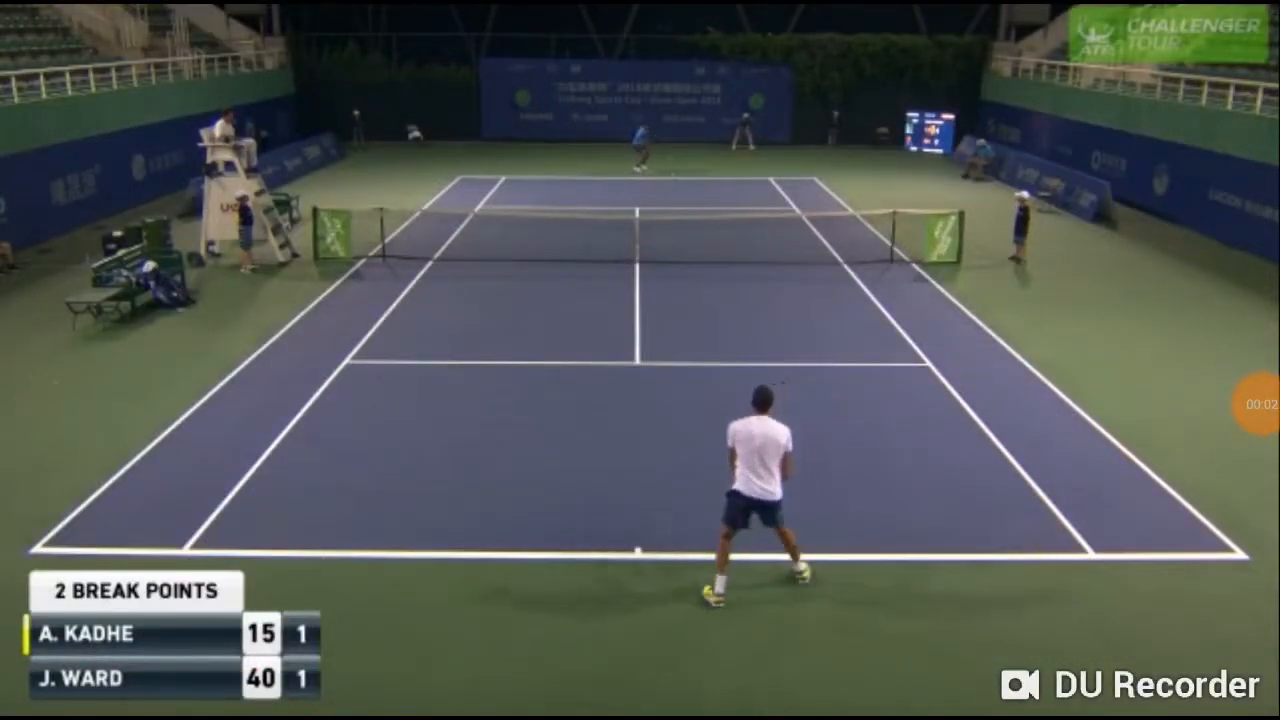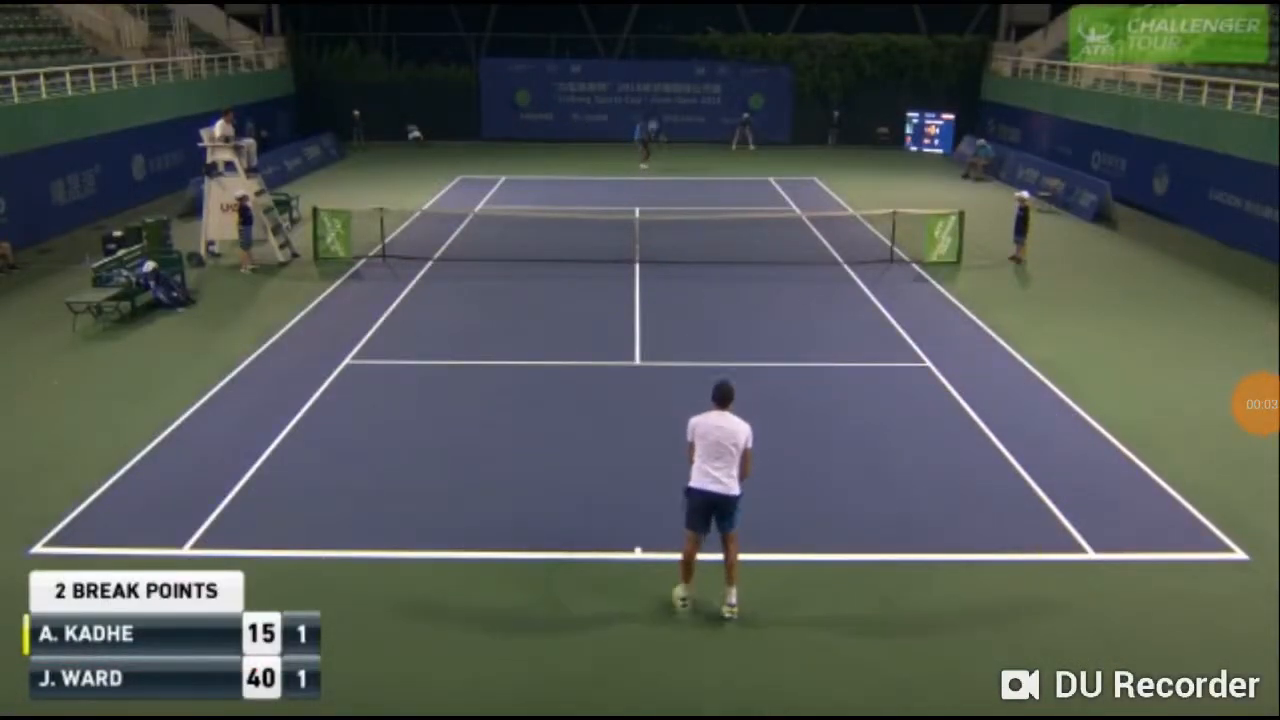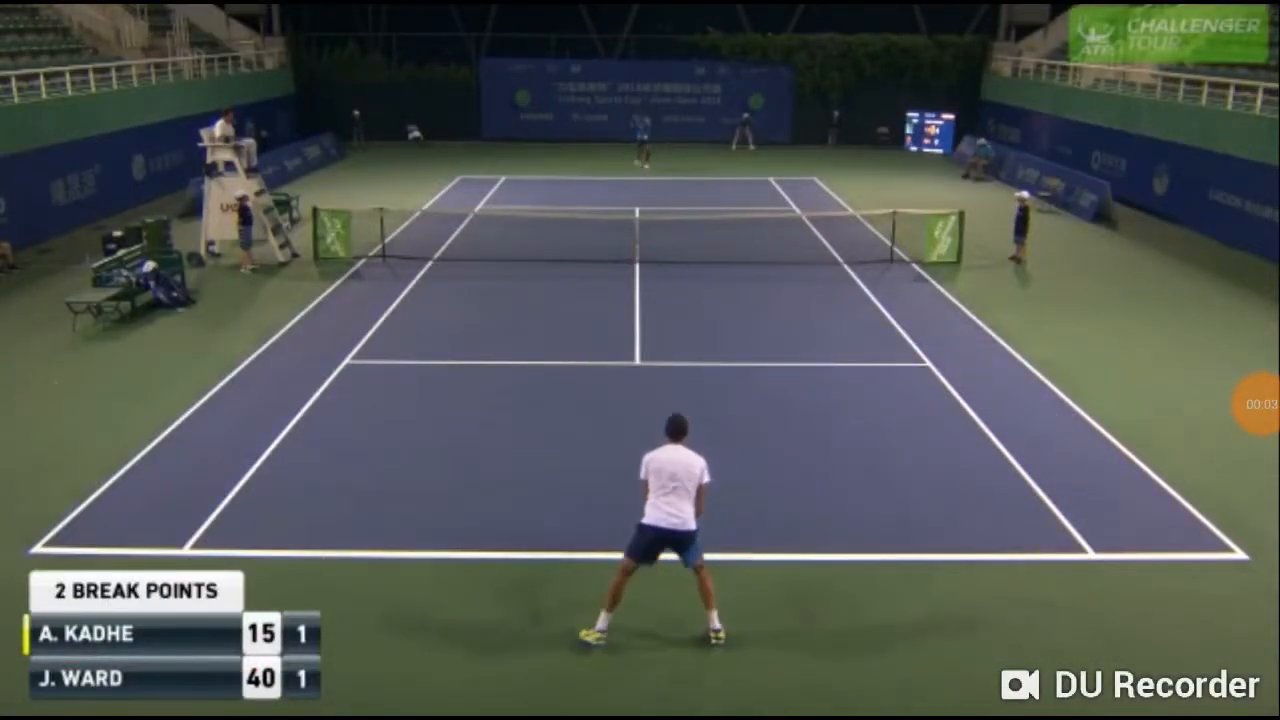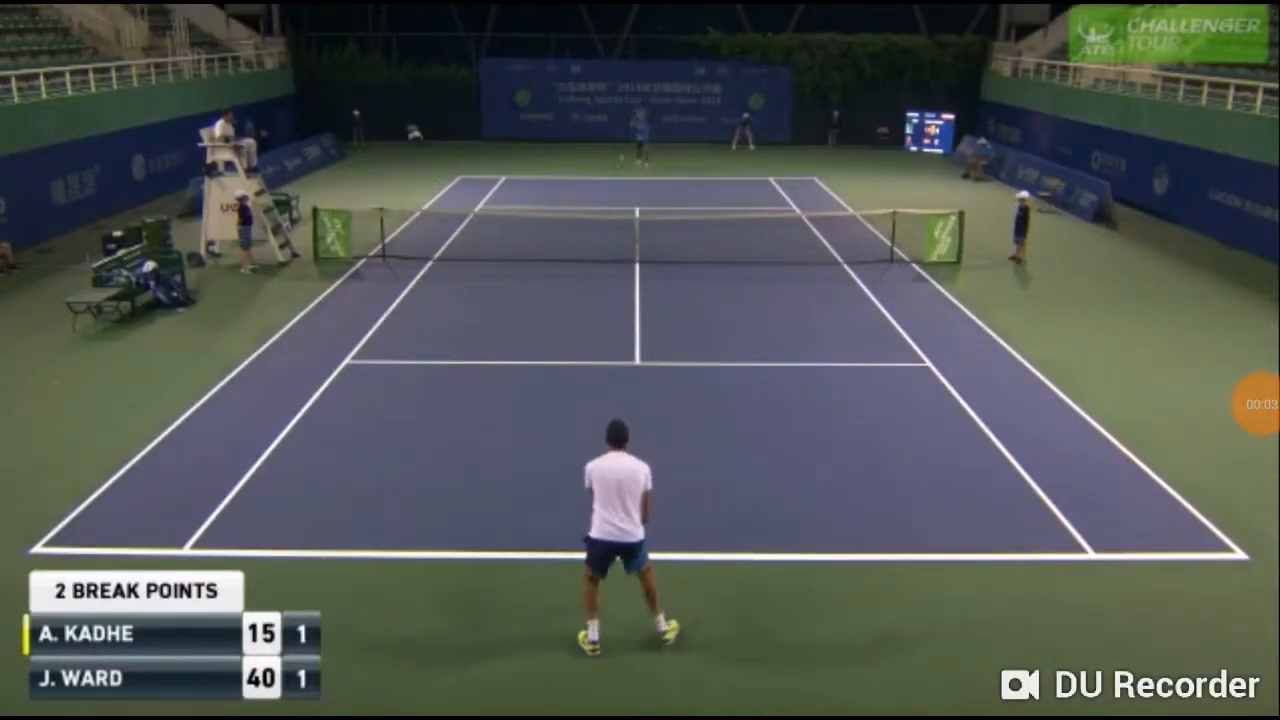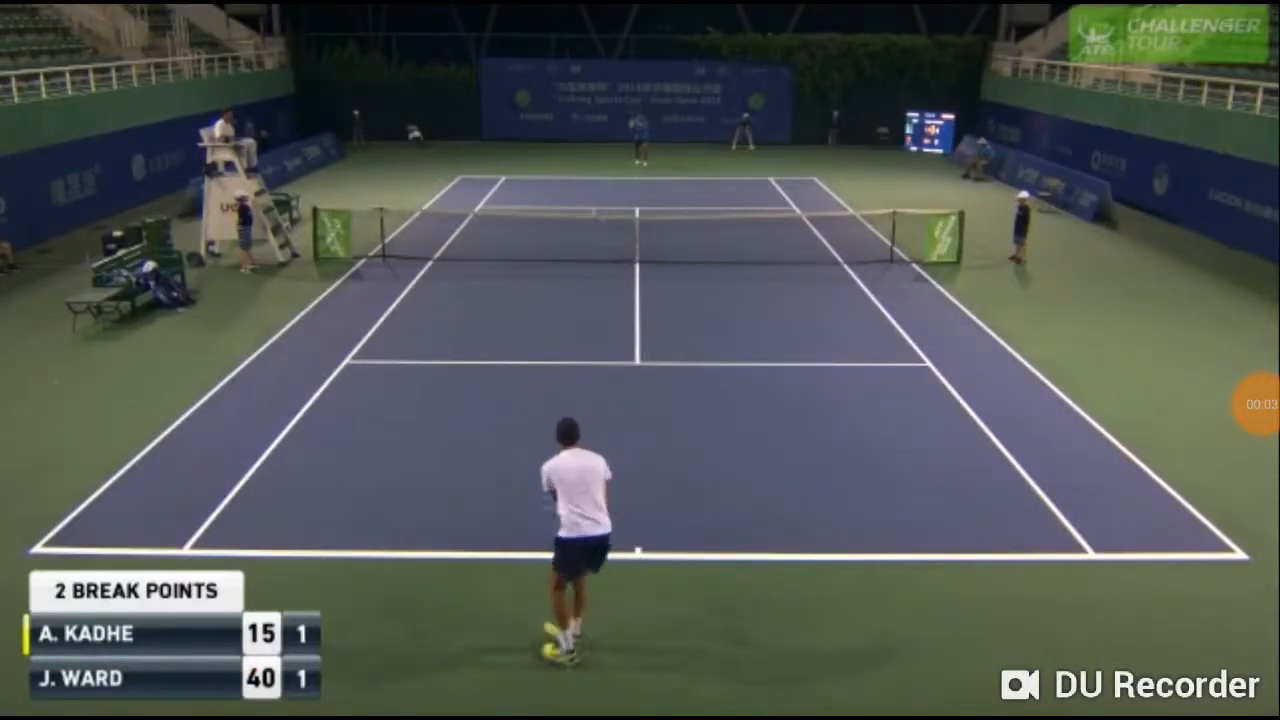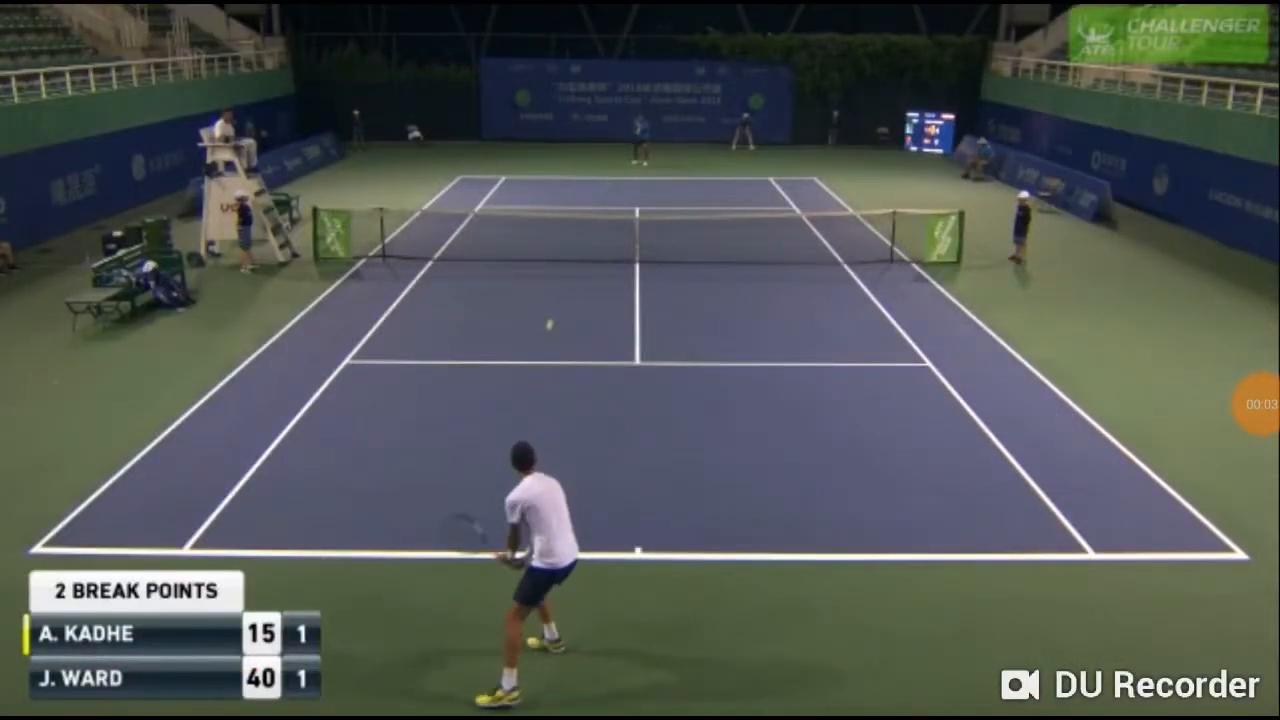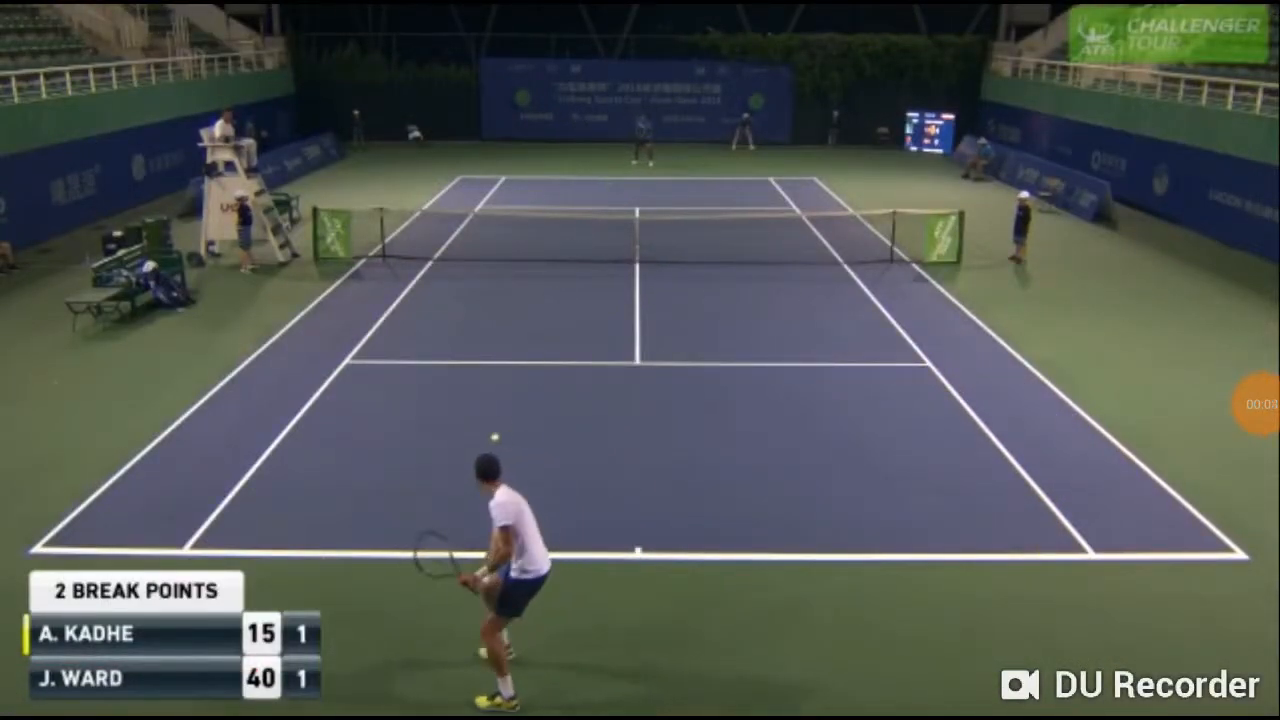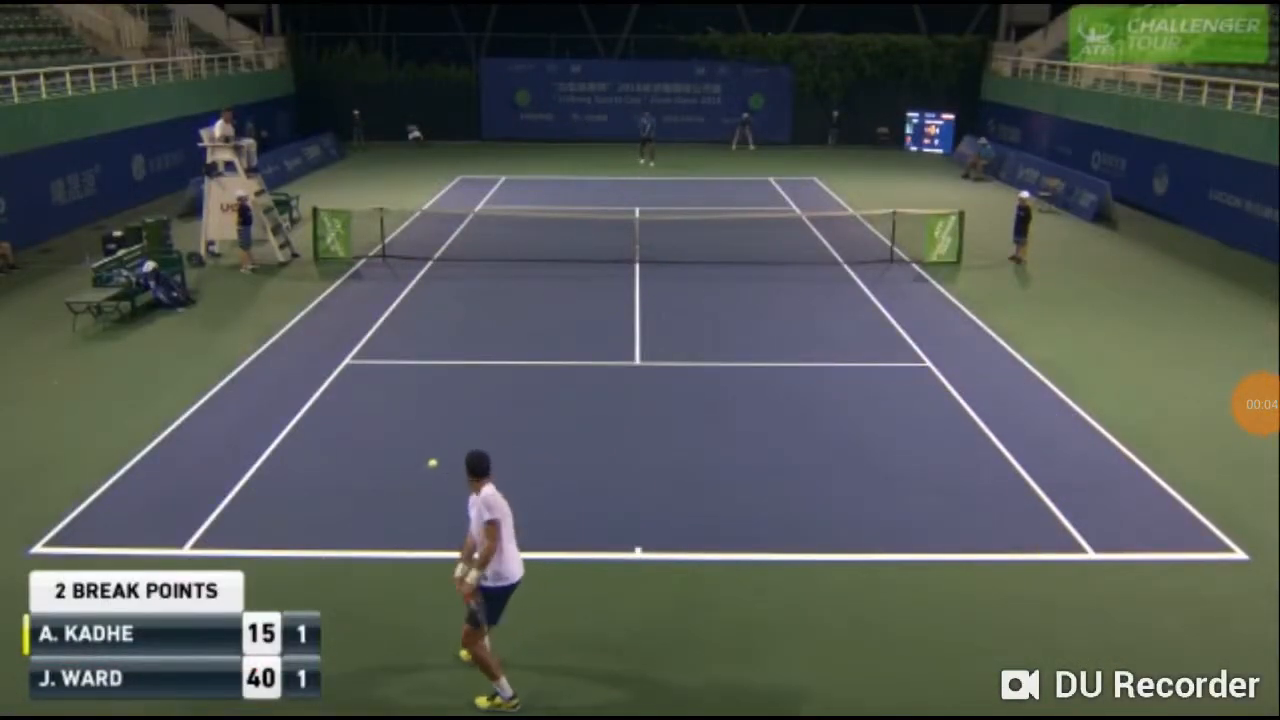
dt=0.2s
person 1, frame 1
left shoulder: (736, 427)
right shoulder: (783, 431)
left elbow: (733, 463)
right elbow: (786, 472)
left hip: (743, 491)
right hip: (772, 494)
left knee: (726, 537)
right knee: (781, 528)
left ankle: (718, 591)
right ankle: (800, 568)
person 1, frame 2
left shoulder: (696, 422)
right shoulder: (743, 427)
left elbow: (692, 457)
right elbow: (745, 471)
left hip: (699, 489)
right hip: (729, 492)
left knee: (692, 543)
right knee: (729, 543)
left ankle: (683, 594)
right ankle: (731, 602)
person 1, frame 3
left shoulder: (650, 459)
right shoulder: (699, 462)
left elbow: (648, 495)
right elbow: (700, 507)
left hip: (653, 525)
right hip: (685, 527)
left knee: (624, 572)
right knee: (701, 571)
left ankle: (600, 629)
right ankle: (715, 627)
person 1, frame 4
left shoulder: (593, 467)
right shoulder: (642, 468)
right elbow: (646, 513)
left hip: (601, 536)
right hip: (632, 537)
left knee: (590, 580)
right knee: (646, 575)
left ankle: (592, 638)
right ankle: (663, 628)
person 1, frame 5
left shoulder: (549, 467)
right shoulder: (598, 461)
right elbow: (605, 501)
left hip: (572, 535)
right hip: (602, 532)
left knee: (557, 587)
right knee: (579, 578)
left ankle: (565, 648)
right ankle: (573, 631)
person 1, frame 6
left shoulder: (517, 497)
right shoulder: (552, 483)
left elbow: (514, 536)
left wrist: (509, 556)
right wrist: (532, 551)
left hip: (549, 562)
right hip: (570, 557)
left knee: (513, 619)
right knee: (534, 591)
left ankle: (508, 689)
right ankle: (552, 637)
person 1, frame 7
left shoulder: (501, 503)
right shoulder: (506, 497)
left elbow: (506, 549)
right elbow: (498, 541)
left wrist: (480, 575)
right wrist: (489, 576)
left hip: (528, 572)
right hip: (535, 565)
left knee: (489, 630)
right knee: (489, 593)
left ankle: (507, 696)
right ankle: (503, 646)
person 1, frame 8
left shoulder: (486, 499)
right shoulder: (478, 498)
left elbow: (492, 545)
right elbow: (473, 539)
left wrist: (473, 577)
right wrist: (461, 570)
left hip: (499, 579)
right hip: (501, 573)
left knee: (469, 638)
right knee: (470, 596)
left ankle: (507, 697)
right ankle: (483, 650)
